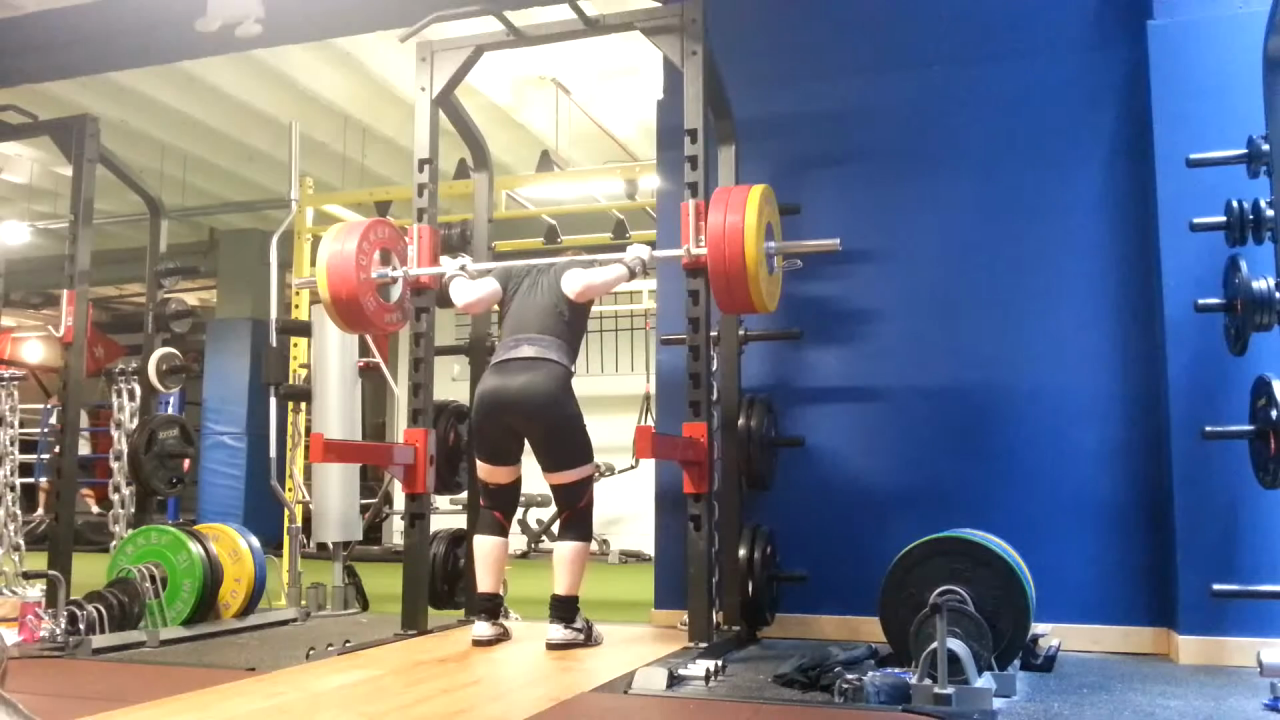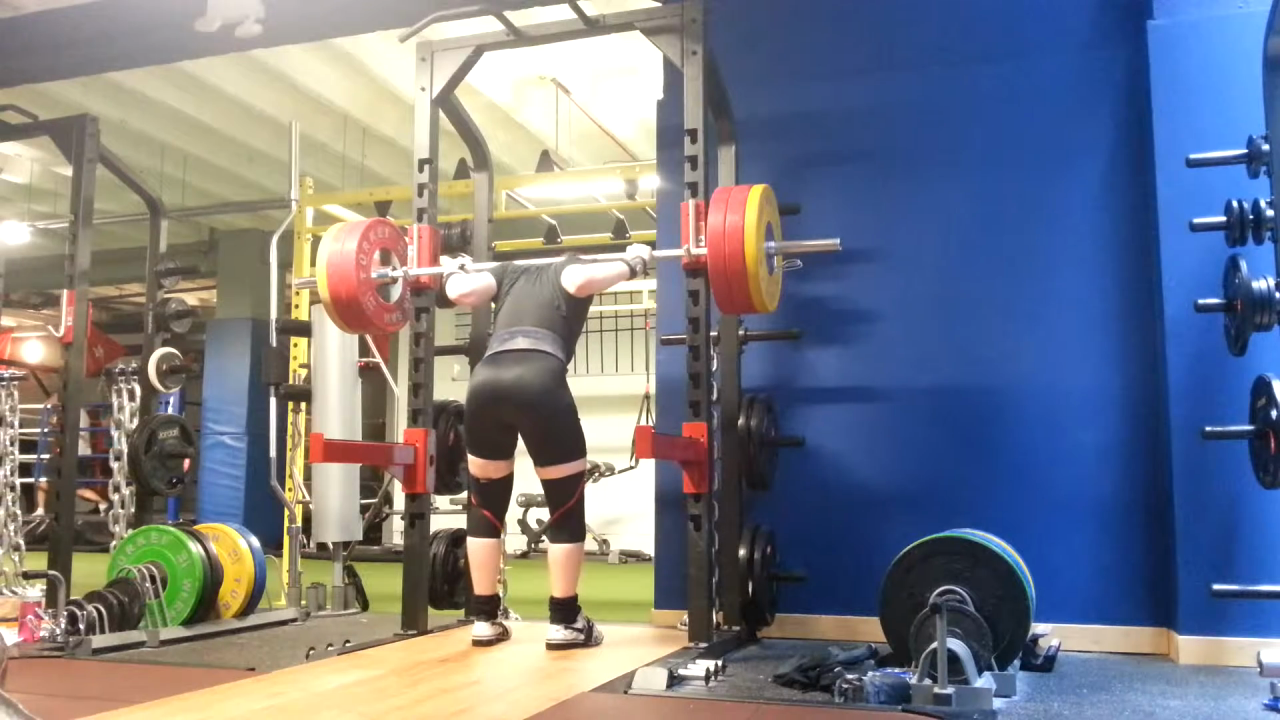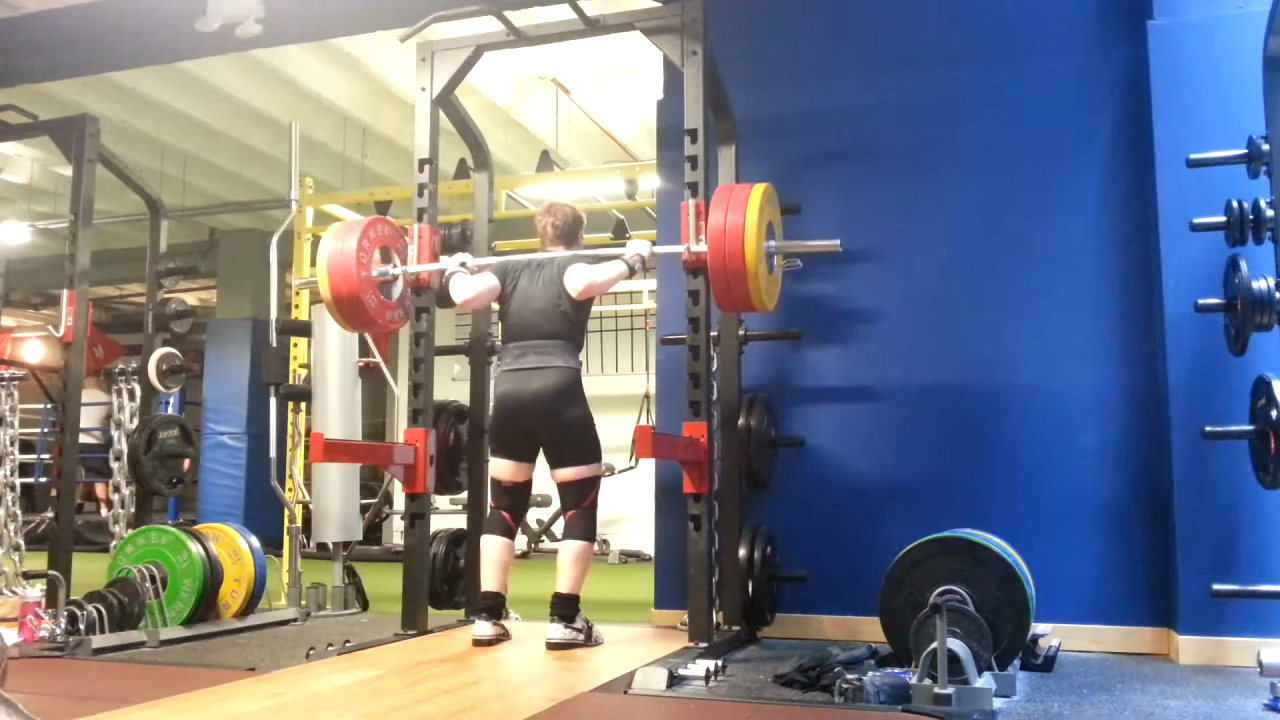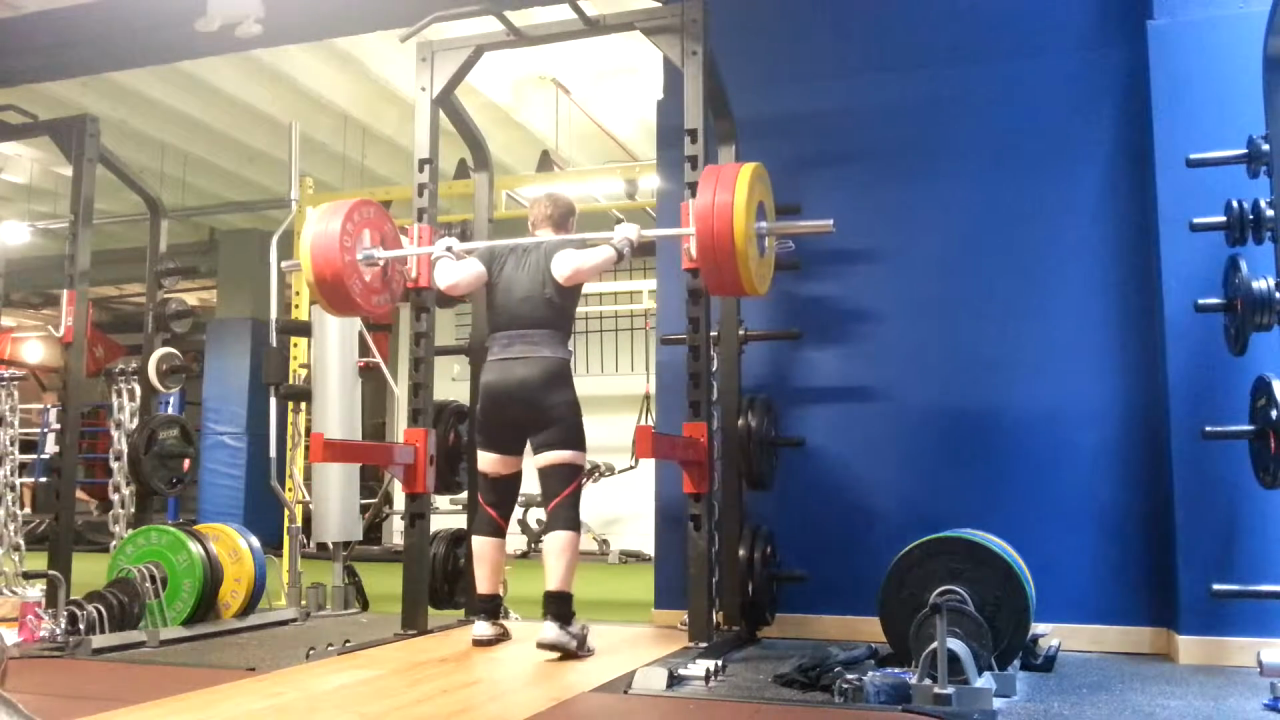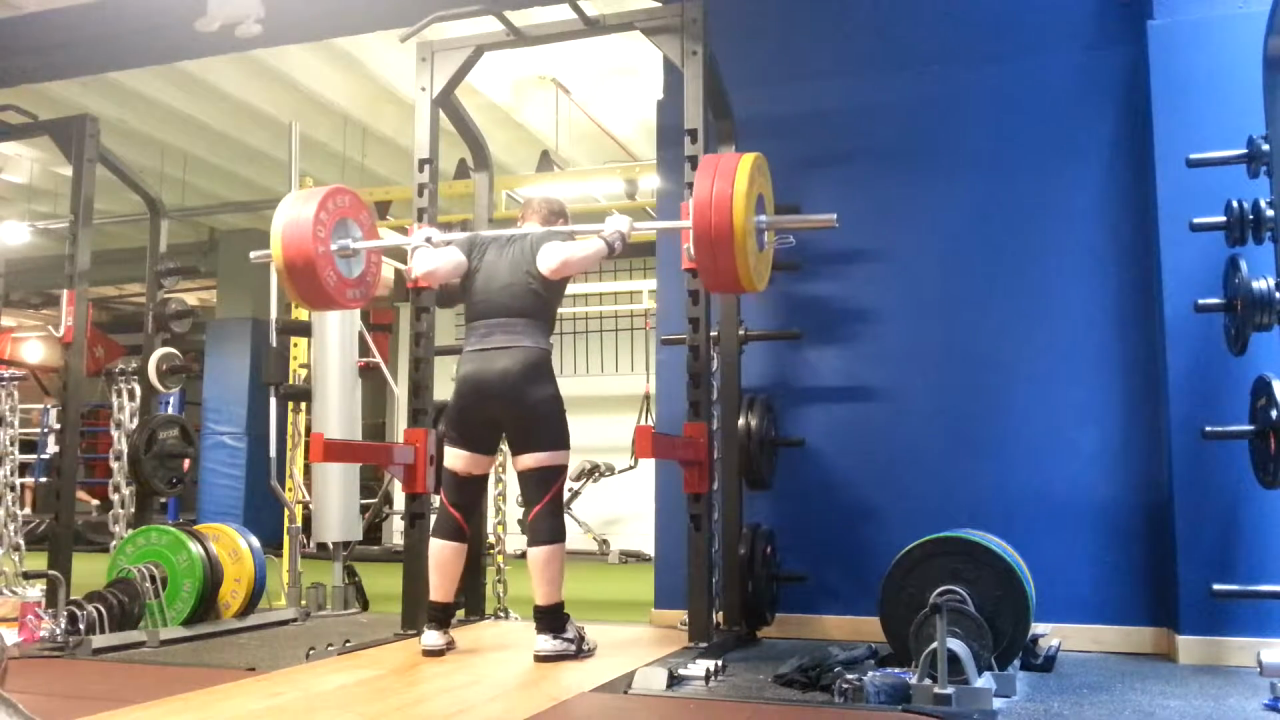
dt=1s
person 1, frame 1
left shoulder: (513, 273)
right shoulder: (580, 265)
left elbow: (469, 300)
right elbow: (580, 287)
left wrist: (454, 274)
right wrist: (631, 265)
left hip: (492, 389)
right hip: (545, 387)
left knee: (494, 506)
right knee: (576, 508)
left ankle: (486, 619)
right ankle: (564, 622)
person 1, frame 2
left shoulder: (510, 272)
right shoulder: (576, 266)
left elbow: (462, 293)
right elbow: (580, 282)
left wrist: (453, 272)
right wrist: (632, 264)
left hip: (486, 381)
right hip: (539, 380)
left knee: (485, 505)
right knee: (567, 507)
left ankle: (484, 619)
right ankle: (565, 621)
person 1, frame 3
left shoulder: (510, 268)
right shoulder: (578, 262)
left elbow: (466, 297)
right elbow: (581, 285)
left wrist: (455, 270)
right wrist: (632, 260)
left hip: (508, 391)
right hip: (558, 390)
left knee: (504, 508)
right knee: (581, 508)
left ankle: (487, 617)
right ankle: (565, 619)
person 1, frame 4
left shoulder: (495, 253)
right shoulder: (569, 247)
left elbow: (452, 282)
right elbow: (569, 270)
left wrist: (443, 254)
right wrist: (621, 244)
left hip: (495, 380)
right hip: (546, 379)
left knee: (492, 502)
right knee: (562, 501)
left ankle: (486, 617)
right ankle: (557, 620)
person 1, frame 5
left shoulder: (478, 244)
right shoulder: (556, 239)
left elbow: (428, 270)
right elbow: (558, 262)
left wrist: (422, 244)
right wrist: (612, 238)
left hip: (472, 374)
right hip: (526, 373)
left knee: (456, 504)
right knee: (543, 504)
left ankle: (436, 627)
right ankle: (552, 630)
